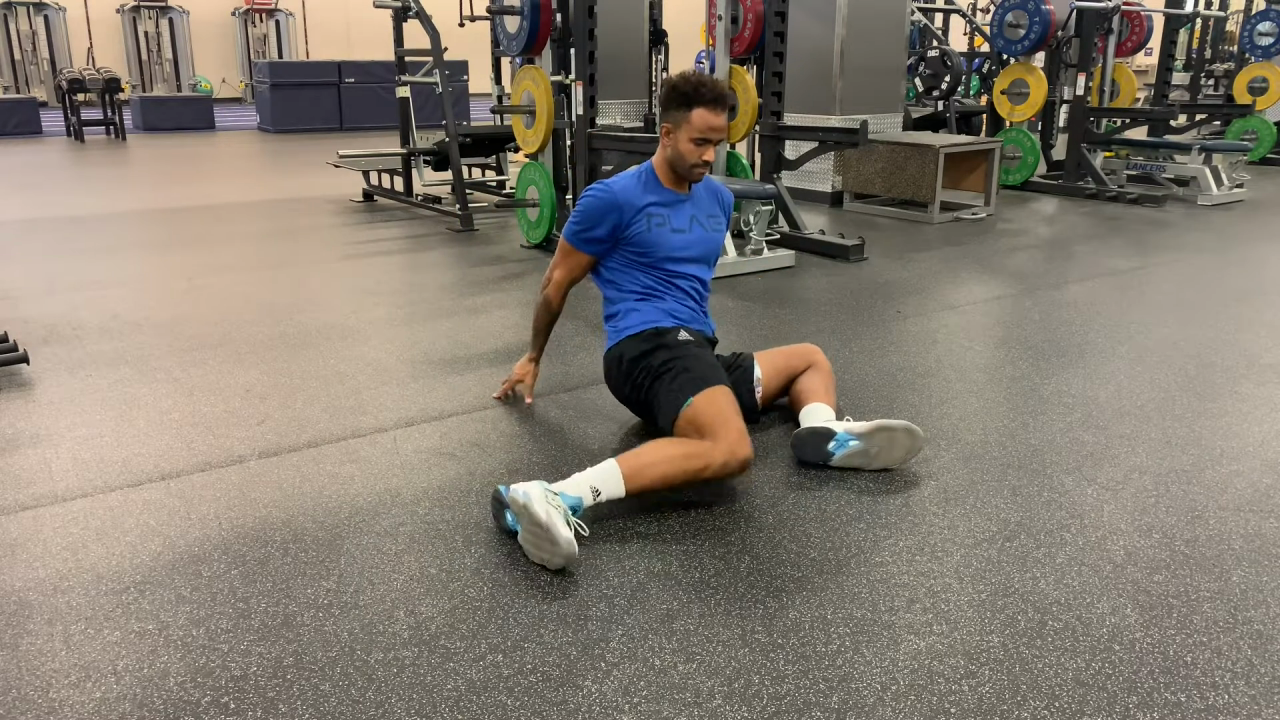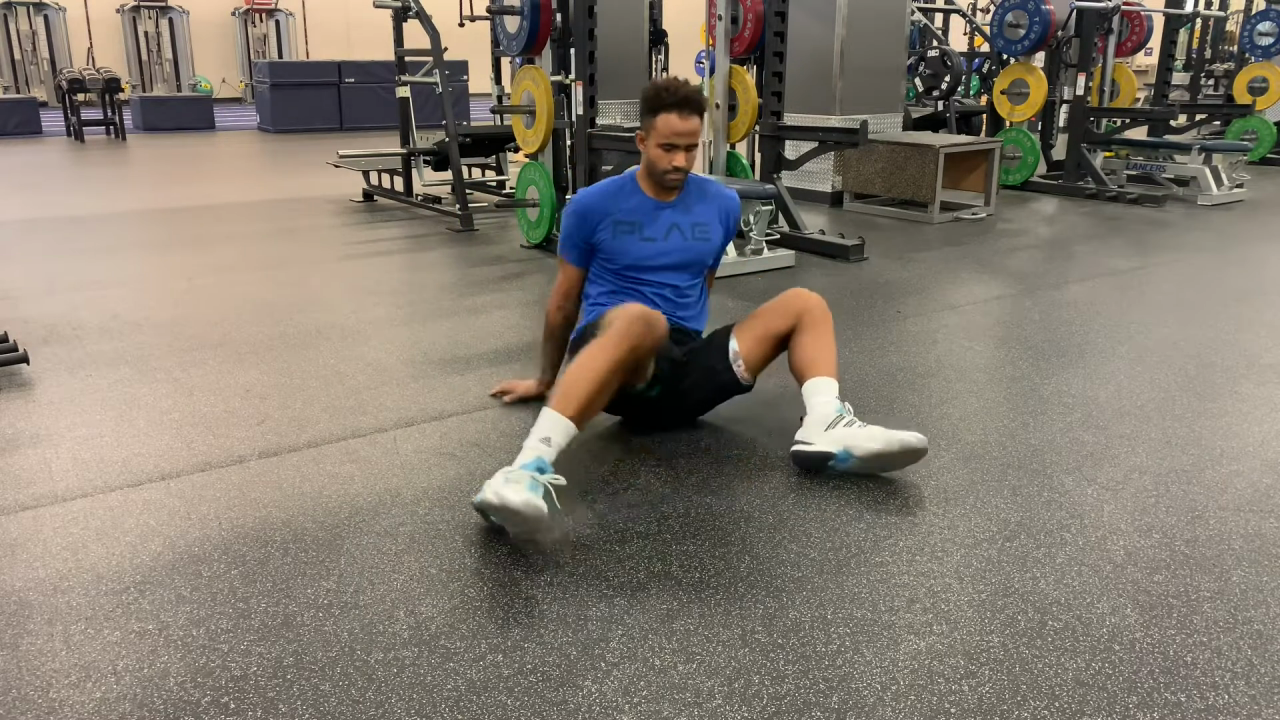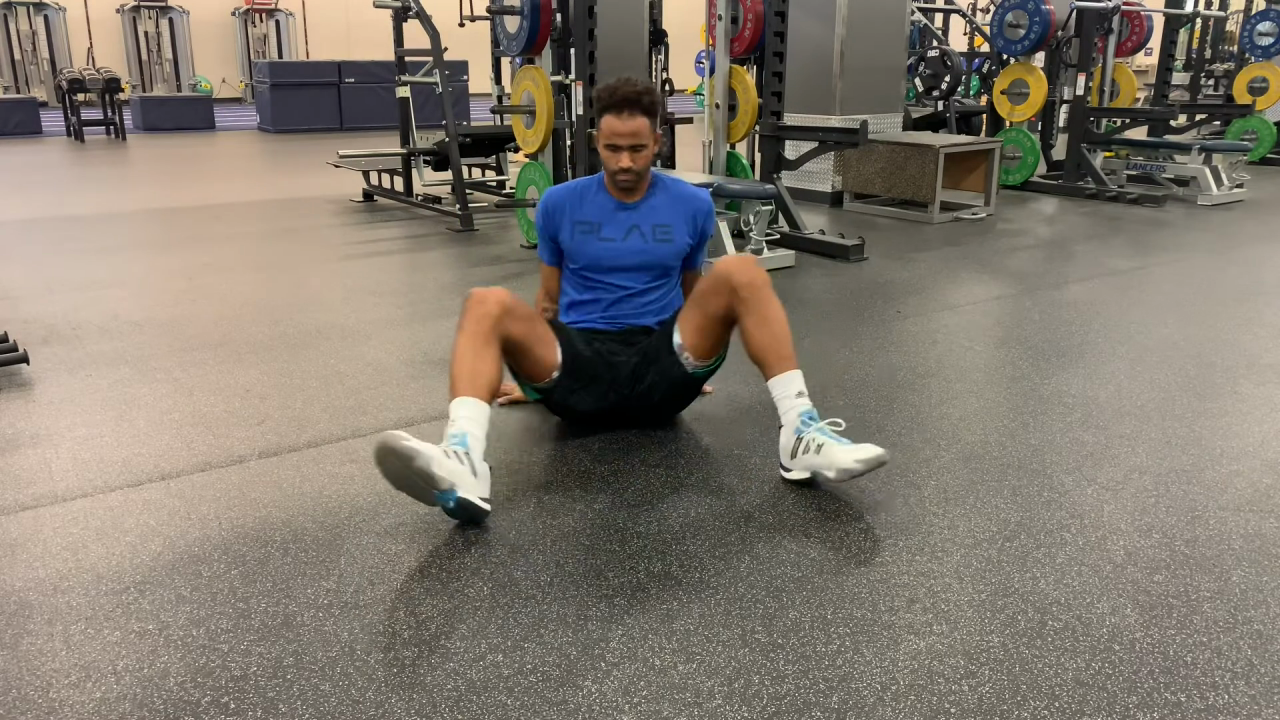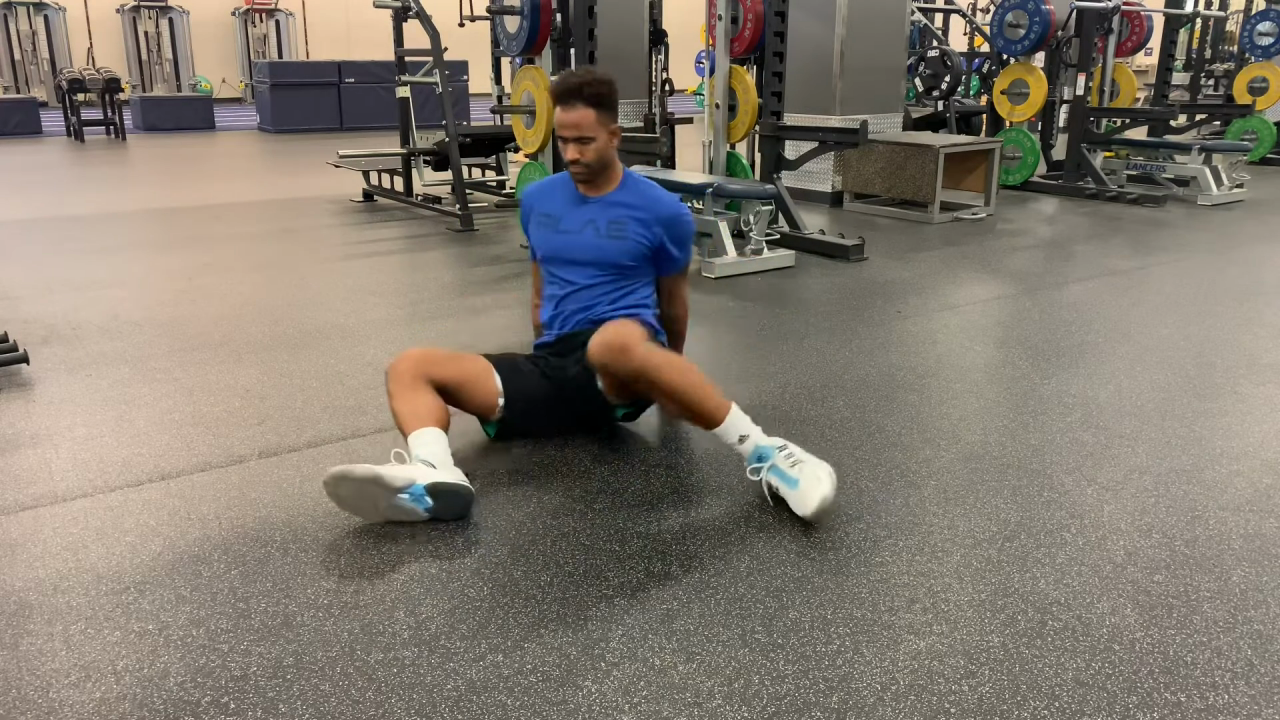
dt=0.4s
person 1, frame 1
left shoulder: (718, 199)
right shoulder: (614, 198)
right elbow: (557, 281)
right wrist: (533, 357)
left hip: (692, 352)
right hip: (649, 349)
left knee: (810, 358)
right knee: (728, 452)
left ankle: (827, 434)
right ankle: (555, 499)
person 1, frame 2
left shoulder: (721, 205)
right shoulder: (592, 207)
right elbow: (565, 298)
right wrist: (546, 379)
left hip: (686, 368)
right hip: (617, 371)
left knee: (805, 305)
right knee: (641, 320)
left ankle: (827, 429)
right ankle: (529, 474)
person 1, frame 3
left shoulder: (691, 206)
right shoulder: (560, 205)
left wrist: (693, 366)
right wrist: (544, 370)
left hip: (662, 367)
right hip: (586, 365)
left knee: (738, 271)
right knee: (485, 304)
left ankle: (804, 435)
right ankle: (463, 468)
person 1, frame 4
left shoulder: (662, 211)
right shoulder: (537, 199)
left elbow: (673, 300)
left wrist: (674, 368)
left hip: (620, 354)
right hip: (551, 363)
left knee: (613, 342)
right knee: (408, 369)
left ankle: (765, 456)
right ankle: (434, 479)
